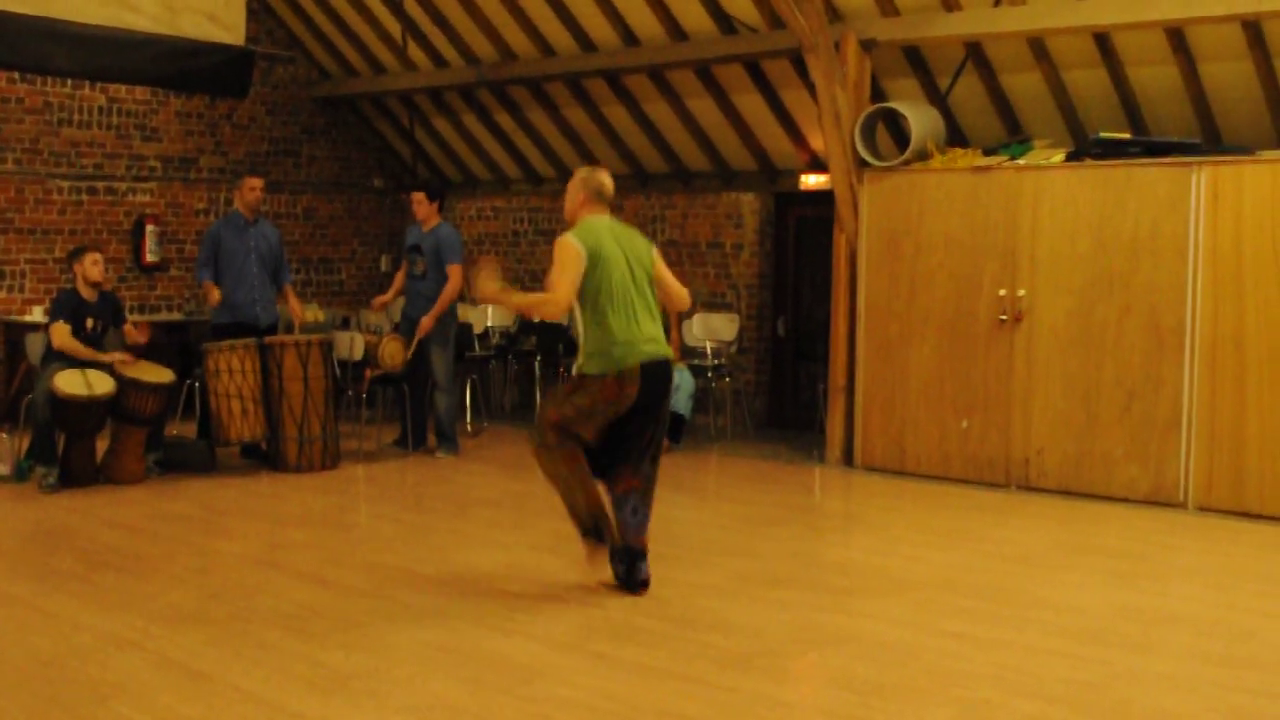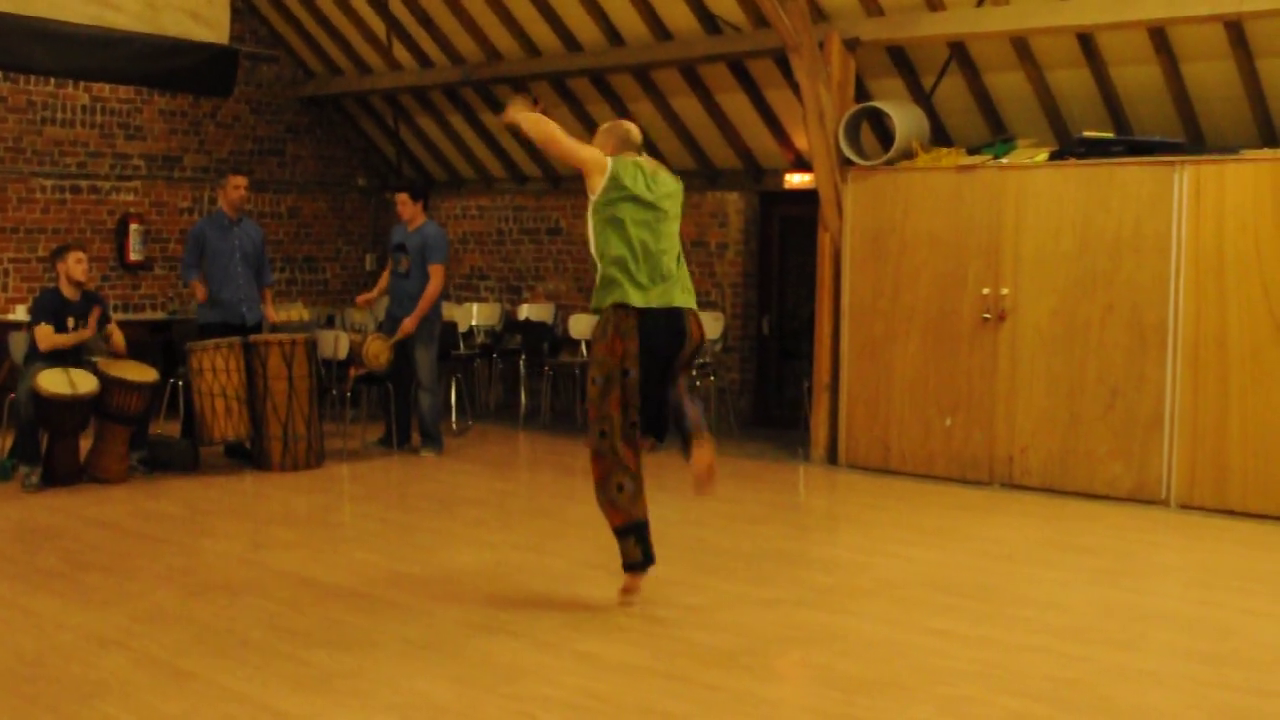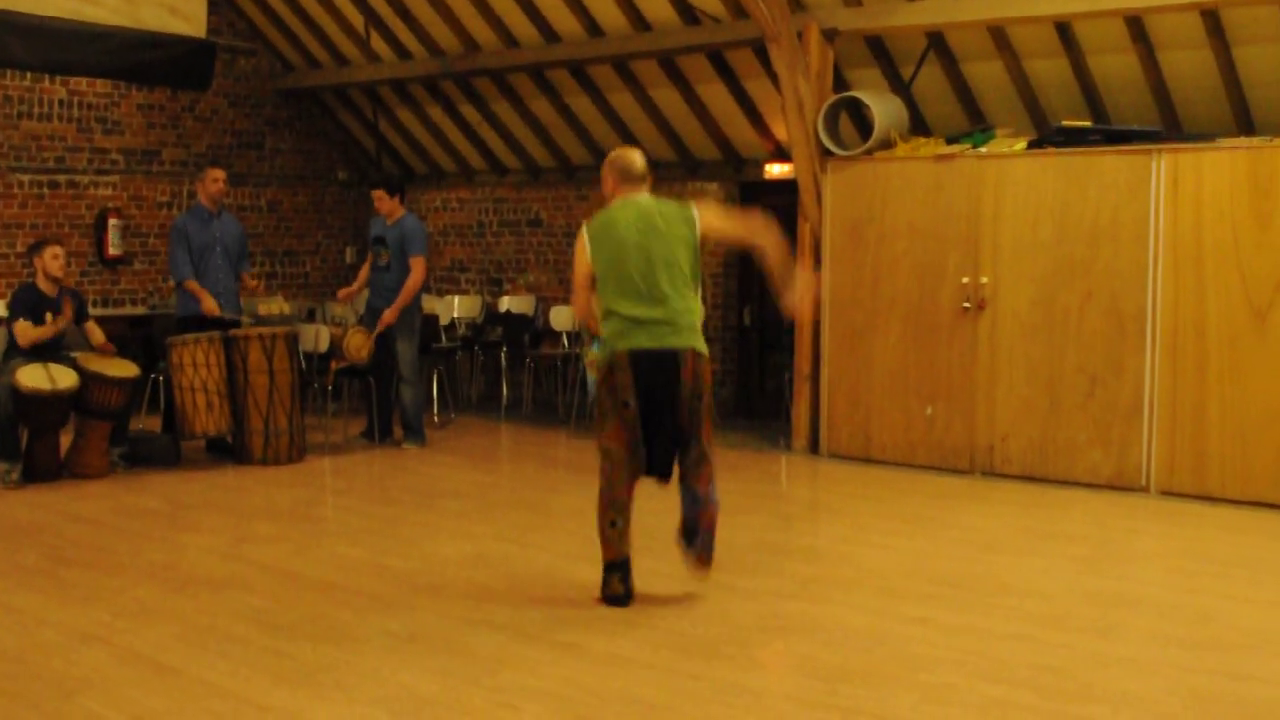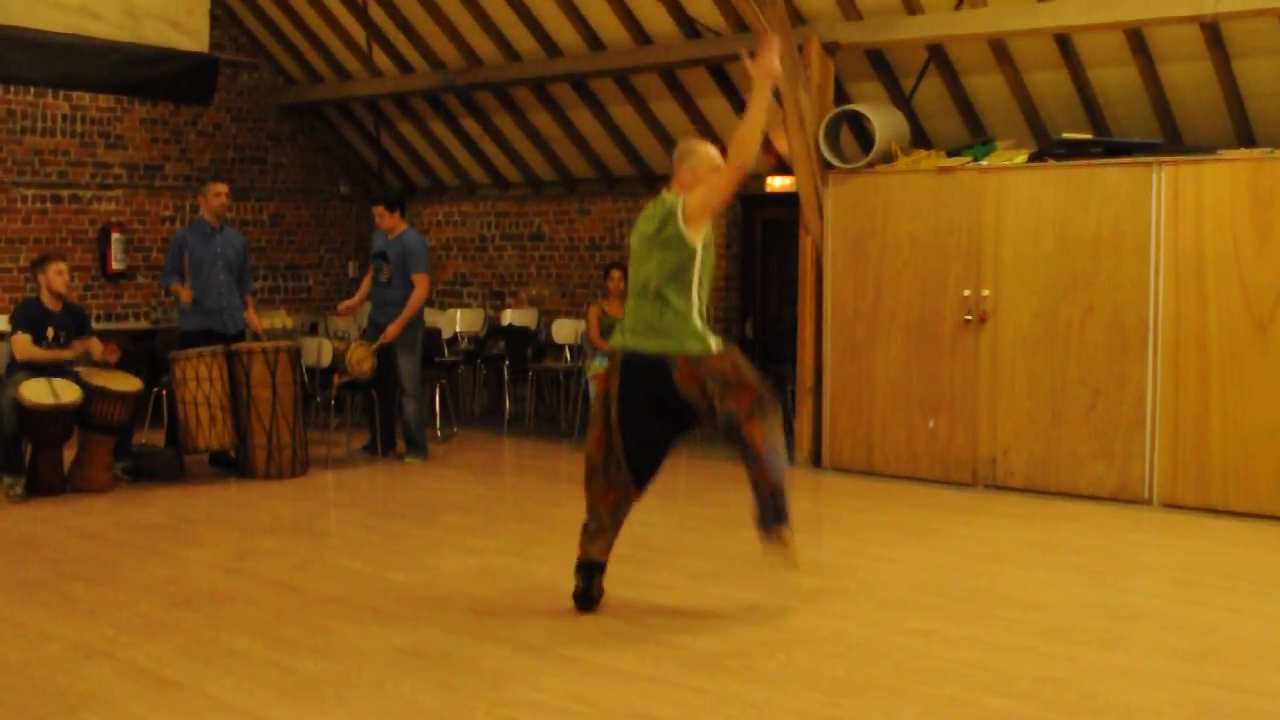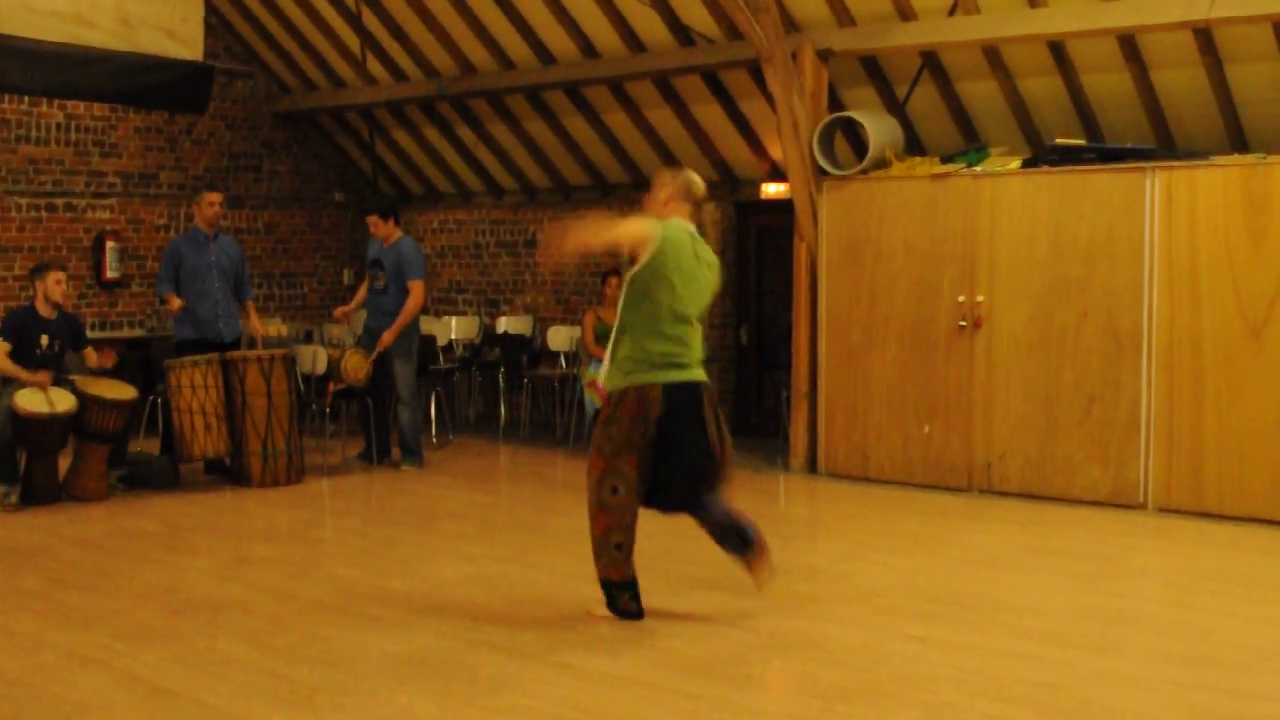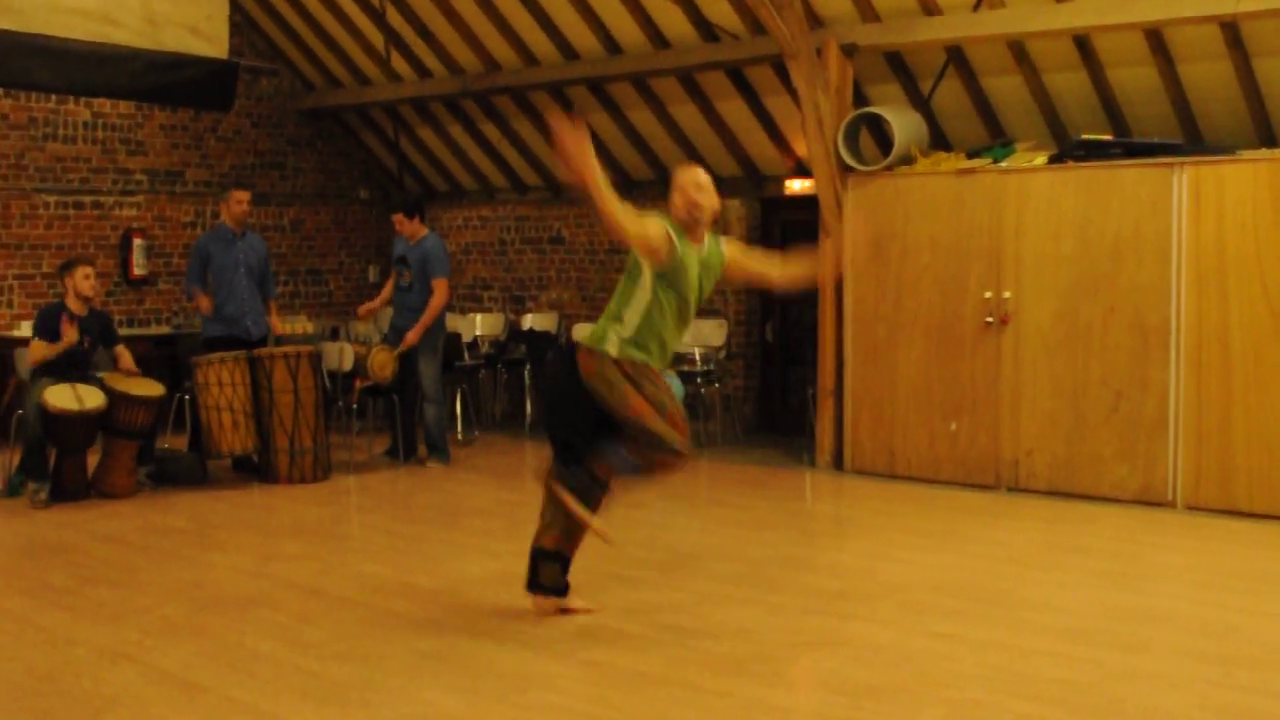
dt=0.4s
person 1, frame 1
left shoulder: (574, 241)
right shoulder: (638, 242)
left elbow: (556, 305)
right elbow: (680, 301)
left wrist: (497, 294)
left hip: (613, 369)
right hip: (657, 366)
left knee: (551, 436)
right knee: (632, 472)
left ankle: (596, 529)
right ankle: (633, 569)
person 1, frame 2
left shoulder: (606, 168)
right shoulder: (669, 185)
left elbow: (540, 129)
left wrist: (520, 114)
left hip: (626, 319)
right hip: (679, 316)
left knee: (613, 439)
right knee: (668, 386)
left ankle: (635, 555)
right ankle: (696, 436)
person 1, frame 3
left shoulder: (594, 230)
right shoulder: (685, 215)
left elbow: (582, 307)
right elbow: (760, 232)
right wrist: (788, 280)
left hip: (624, 358)
right hip: (682, 354)
left knee: (619, 468)
right knee: (695, 454)
left ankle: (617, 579)
right ankle: (699, 544)
person 1, frame 4
left shoulder: (650, 215)
right shoulder: (688, 209)
right elbow: (741, 161)
right wrist: (762, 84)
left hip: (630, 360)
right hip: (683, 356)
left knee: (613, 477)
right knee: (757, 409)
left ankle: (588, 582)
right ankle: (773, 521)
person 1, frame 5
left shoulder: (655, 236)
right shoulder: (706, 262)
left elbow: (604, 232)
left wrist: (561, 240)
left hip: (641, 390)
right hip: (688, 389)
left knee: (608, 492)
right knee: (693, 487)
left ankle: (622, 595)
right ankle: (747, 543)
person 1, frame 6
left shoulder: (720, 252)
right shoulder: (657, 236)
left elbow: (782, 273)
right elbow: (618, 218)
left wrist: (824, 261)
right wrist: (588, 171)
left hip: (623, 363)
right hip: (605, 359)
right knee: (666, 443)
left ankle: (547, 583)
right ankle: (577, 481)
person 2, frame 1
left shoulder: (271, 233)
right shoulder: (218, 231)
left elbow: (281, 271)
right elbow: (203, 268)
left wrist: (290, 298)
right wrist: (210, 290)
left hip: (265, 319)
right hip: (230, 319)
left ankle: (252, 441)
right ankle: (205, 442)
person 2, frame 2
left shoulder: (255, 231)
right shoulder: (202, 230)
right elbow: (188, 268)
left wrist: (268, 305)
right wrist: (196, 286)
left hip: (250, 319)
right hip: (216, 319)
left ankle: (235, 440)
right ankle: (189, 442)
person 2, frame 3
left shoulder: (234, 225)
right shoulder: (183, 224)
right elbow: (180, 267)
left wrist: (248, 280)
right wrist: (203, 296)
left hip: (228, 312)
right hip: (193, 314)
left ankle: (217, 435)
right ankle: (170, 437)
person 2, frame 4
left shoulder: (237, 238)
right shoulder: (184, 238)
right elbow: (169, 276)
left wrist: (250, 310)
right wrist: (180, 290)
left hip: (232, 326)
right hip: (198, 327)
left ankle: (220, 449)
right ankle: (173, 451)
person 2, frame 5
left shoulder: (232, 246)
right shoulder: (178, 247)
left elbow: (243, 286)
right elbow: (163, 283)
left wrist: (252, 315)
right wrist: (172, 299)
left hip: (228, 334)
right hip: (192, 335)
left ankle: (215, 457)
right ankle: (168, 459)
person 2, frame 6
left shoulder: (258, 244)
right shoulder: (206, 244)
right elbow: (192, 281)
left wrist: (273, 315)
right wrist: (201, 298)
left hip: (255, 332)
right hip: (220, 332)
left ankle: (243, 453)
right ankle: (196, 456)
person 3, frame 1
left shoulder: (448, 236)
right shoulder: (411, 232)
left elbow: (455, 281)
left wrist: (432, 316)
right wrist: (389, 296)
left hip: (438, 320)
right hip: (410, 317)
left knee: (441, 381)
right knee: (410, 379)
left ankle: (447, 441)
right ankle: (412, 437)
person 3, frame 2
left shoulder: (433, 235)
right shoulder: (397, 232)
left elbow: (436, 281)
left wrist: (415, 318)
right wrist: (374, 295)
left hip: (422, 319)
right hip: (394, 316)
left knee: (424, 380)
right knee: (395, 377)
left ankle: (432, 440)
right ankle: (397, 435)
person 3, frame 3
left shoulder: (411, 227)
right shoulder: (376, 224)
left elbow: (418, 273)
left wrist: (395, 309)
right wrist: (354, 288)
left hip: (402, 312)
right hip: (374, 308)
left knee: (406, 373)
right knee: (376, 370)
left ankle: (414, 433)
right ankle: (379, 429)
person 3, frame 4
left shoulder: (413, 242)
right shoulder: (378, 238)
left elbow: (421, 289)
left wrist: (399, 324)
right wrist: (355, 301)
left hip: (404, 326)
right hip: (376, 322)
left knee: (408, 386)
right knee: (379, 384)
left ankle: (416, 447)
right ankle: (381, 442)
person 3, frame 5
left shoulder: (408, 250)
right shoulder: (373, 246)
left elbow: (417, 296)
left wrist: (394, 331)
right wrist: (351, 307)
left hip: (400, 334)
right hip: (372, 330)
left knee: (404, 394)
right knee: (373, 392)
left ankle: (412, 455)
right ankle: (377, 450)
person 3, frame 6
left shoulder: (433, 247)
right shoulder: (399, 243)
left elbow: (441, 294)
left wrist: (418, 329)
right wrist: (377, 303)
left hip: (425, 331)
right hip: (398, 327)
left knee: (430, 391)
right knee: (399, 389)
left ankle: (438, 451)
right ankle: (404, 446)
person 4, frame 1
left shoulder: (109, 301)
right shoulder: (65, 300)
left elbow: (128, 331)
right elbow: (60, 341)
left wrist: (137, 338)
right wrist: (103, 357)
left hip: (95, 366)
right hip: (62, 364)
right knee: (43, 394)
left ankle: (150, 453)
right ankle: (45, 464)
person 4, frame 2
left shoulder: (93, 300)
right shoulder: (47, 299)
left elbow: (113, 332)
right elbow: (45, 343)
left wrist: (118, 347)
right wrist: (85, 333)
left hip: (78, 363)
right hip: (45, 364)
right knee: (26, 393)
left ankle: (133, 452)
right ankle: (29, 464)
person 4, frame 3
left shoulder: (72, 296)
right shoulder: (23, 295)
left elbow: (90, 328)
right elbow: (24, 339)
left wrist: (103, 345)
right wrist: (60, 324)
left hip: (57, 359)
right hip: (24, 360)
left ankle: (114, 446)
person 4, frame 4
left shoulder: (75, 312)
right shoulder: (25, 310)
left elbow: (92, 343)
right elbow: (21, 353)
left wrist: (104, 355)
right wrist: (65, 353)
left hip: (61, 374)
right hip: (26, 374)
person 4, frame 5
left shoulder: (70, 321)
left elbow: (87, 355)
left wrist: (100, 362)
right wrist: (29, 377)
left hip: (58, 384)
right hip: (21, 383)
person 4, frame 6
left shoulder: (100, 318)
right shoulder: (50, 315)
left elbow: (120, 350)
right elbow: (34, 358)
left wrist: (127, 365)
right wrist: (64, 343)
left hip: (85, 380)
right hip: (50, 379)
right knee: (33, 408)
left ankle: (140, 465)
right ankle: (37, 479)
